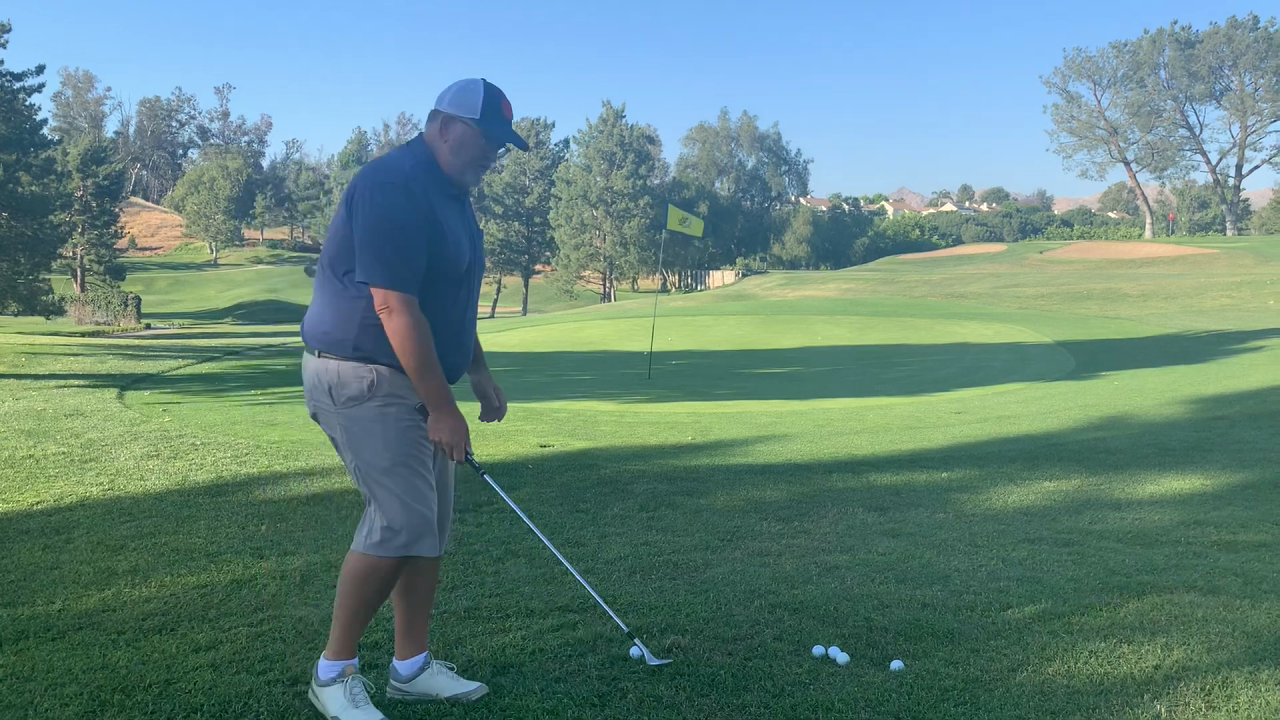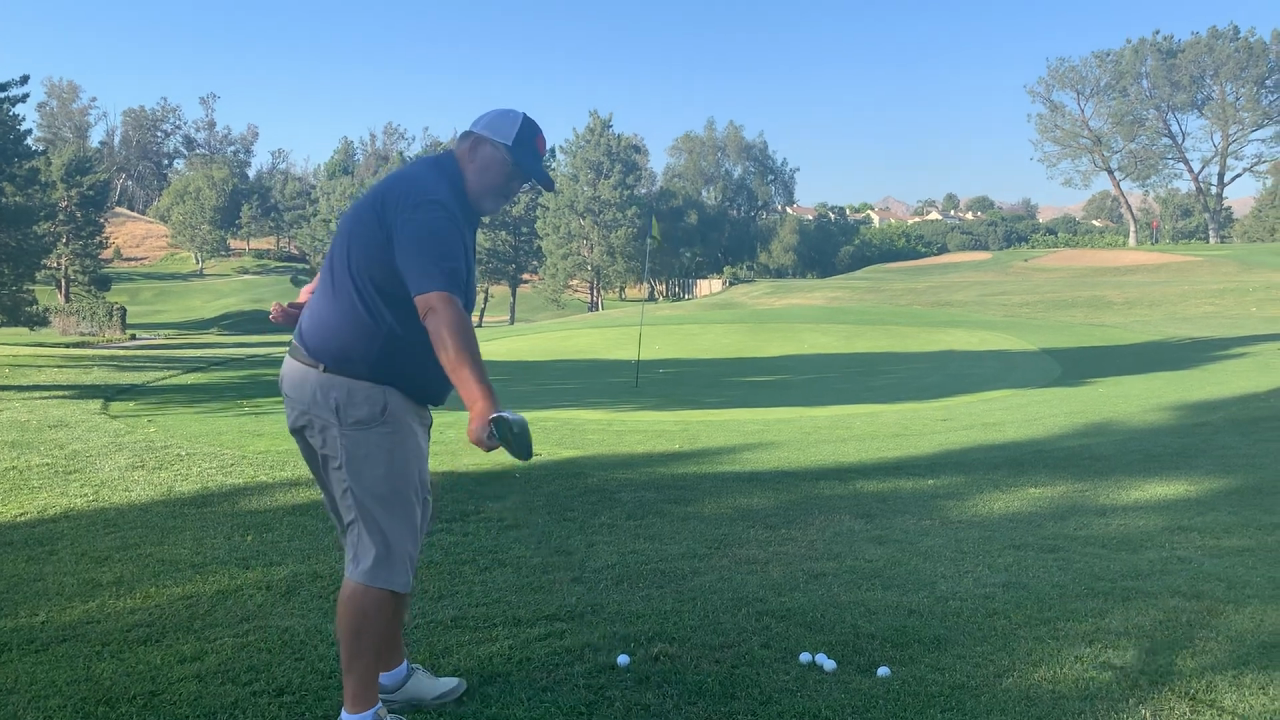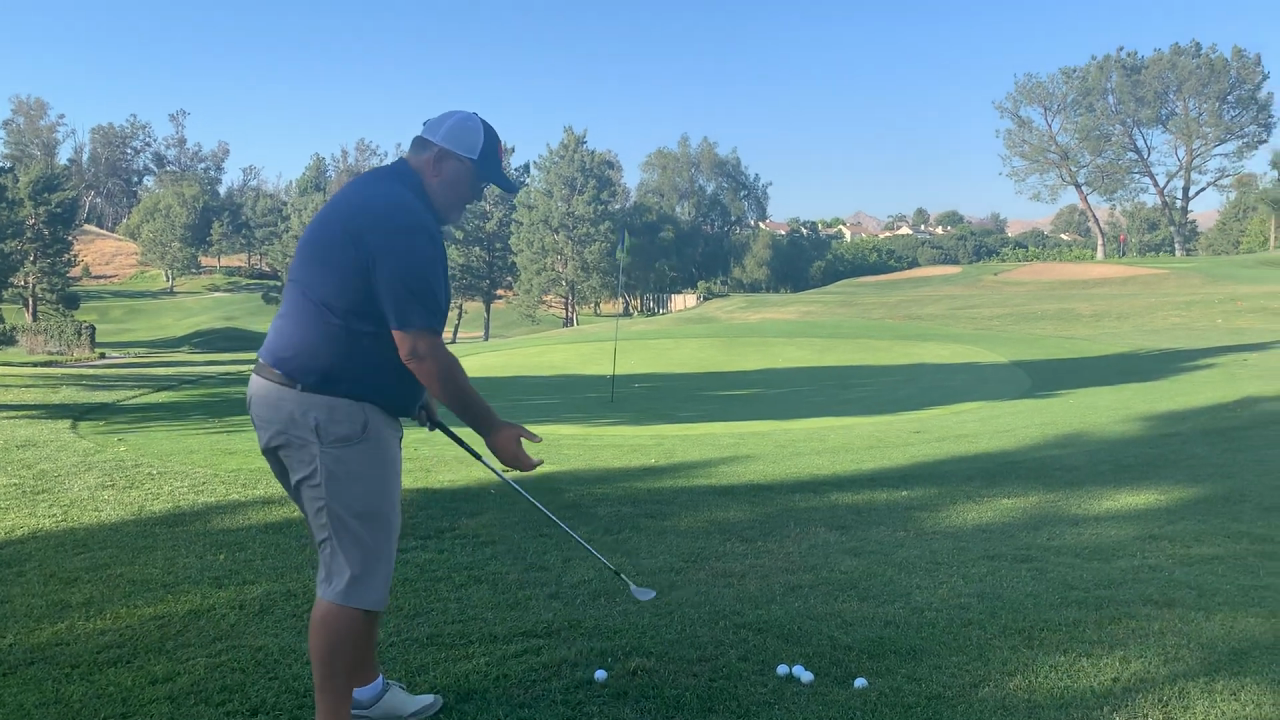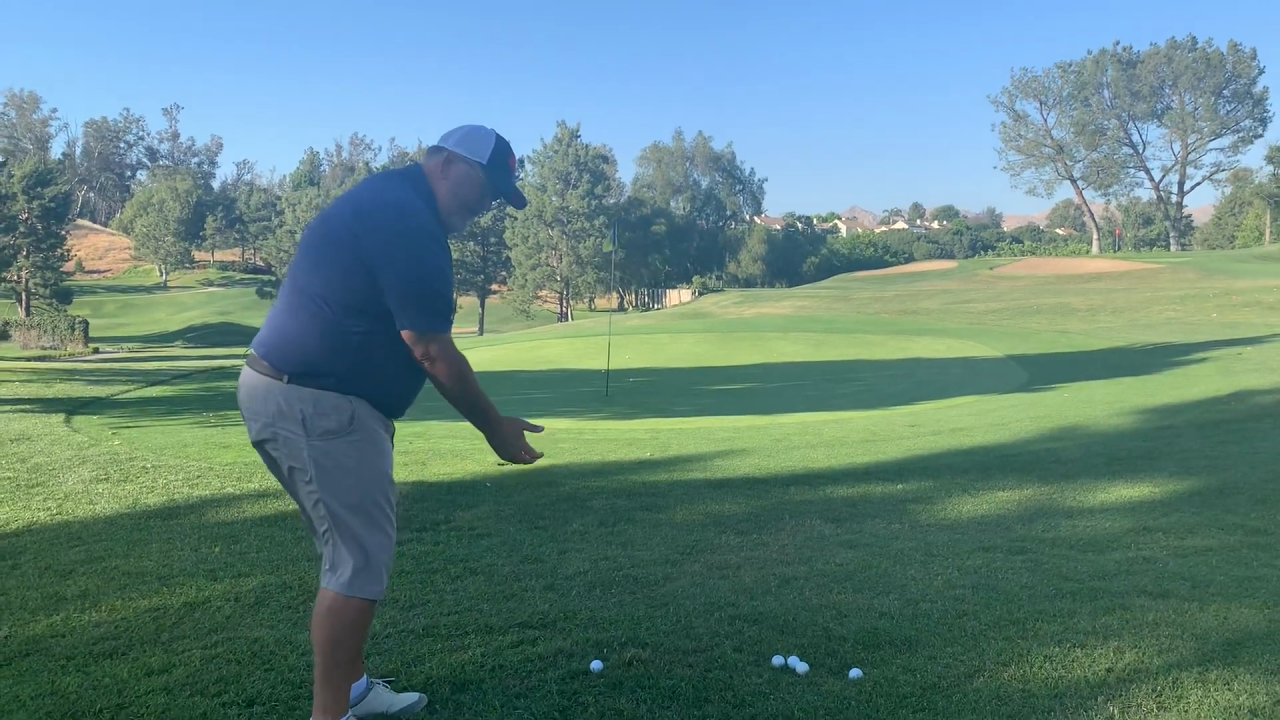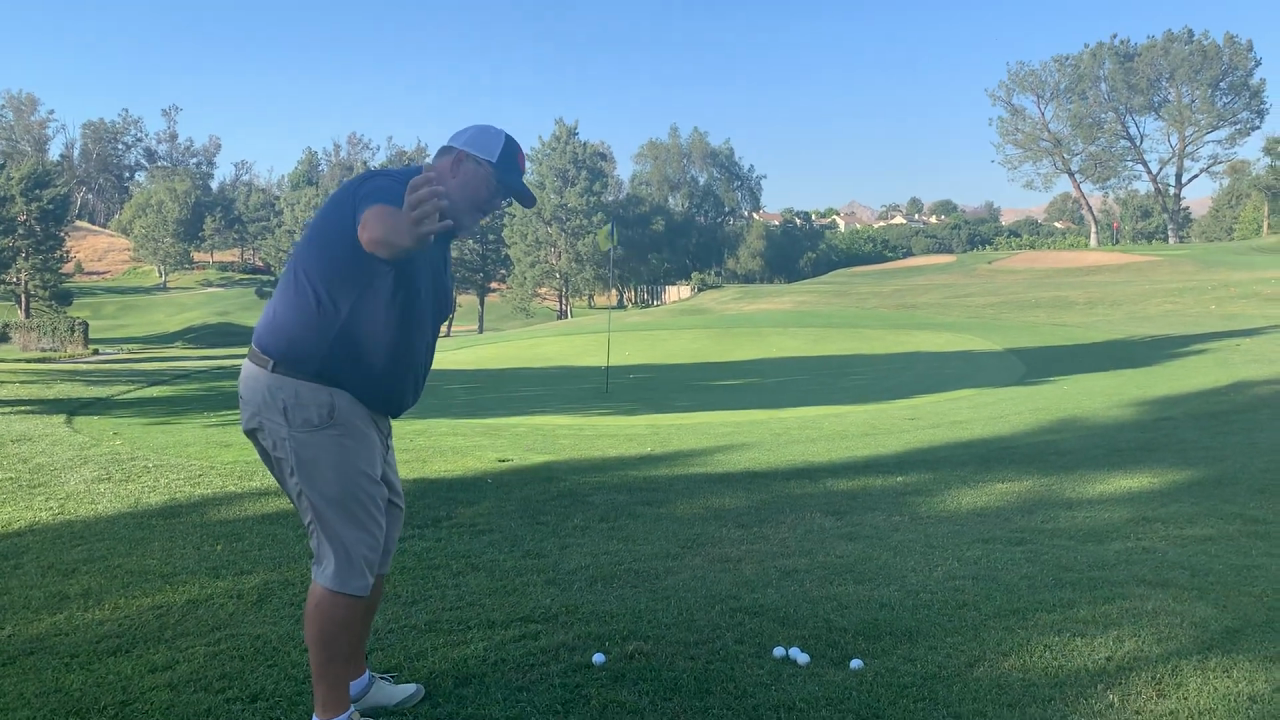
dt=1s
person 1, frame 1
left shoulder: (448, 192)
right shoulder: (396, 184)
right elbow: (395, 306)
left wrist: (480, 375)
right wrist: (440, 408)
left hip: (412, 381)
right hip: (362, 379)
left knee: (427, 527)
right knee: (397, 525)
left ankle: (411, 664)
person 1, frame 2
left shoulder: (435, 195)
right shoulder: (429, 200)
left elbow: (356, 265)
right elbow: (440, 309)
left wrist: (306, 302)
right wrist: (481, 402)
left hip: (369, 386)
right hip: (351, 391)
left knee: (401, 533)
right knee: (380, 550)
person 1, frame 3
left shoulder: (378, 196)
right shoulder: (401, 218)
right elbow: (420, 351)
left wrist: (415, 398)
right wrist: (493, 429)
left hip: (315, 396)
right hip: (326, 409)
left knee: (366, 554)
right knee: (354, 568)
person 1, frame 4
left shoulder: (389, 202)
right shoulder: (406, 221)
right elbow: (432, 352)
right wrist: (499, 429)
left hip: (308, 393)
right hip: (314, 402)
left knee: (361, 547)
right knee: (359, 559)
person 1, frame 5
left shoulder: (431, 231)
right shoulder: (389, 190)
right elbow: (378, 233)
right wrist: (406, 231)
left hip: (349, 399)
right hip: (303, 395)
left knee: (375, 540)
right knee: (347, 553)
